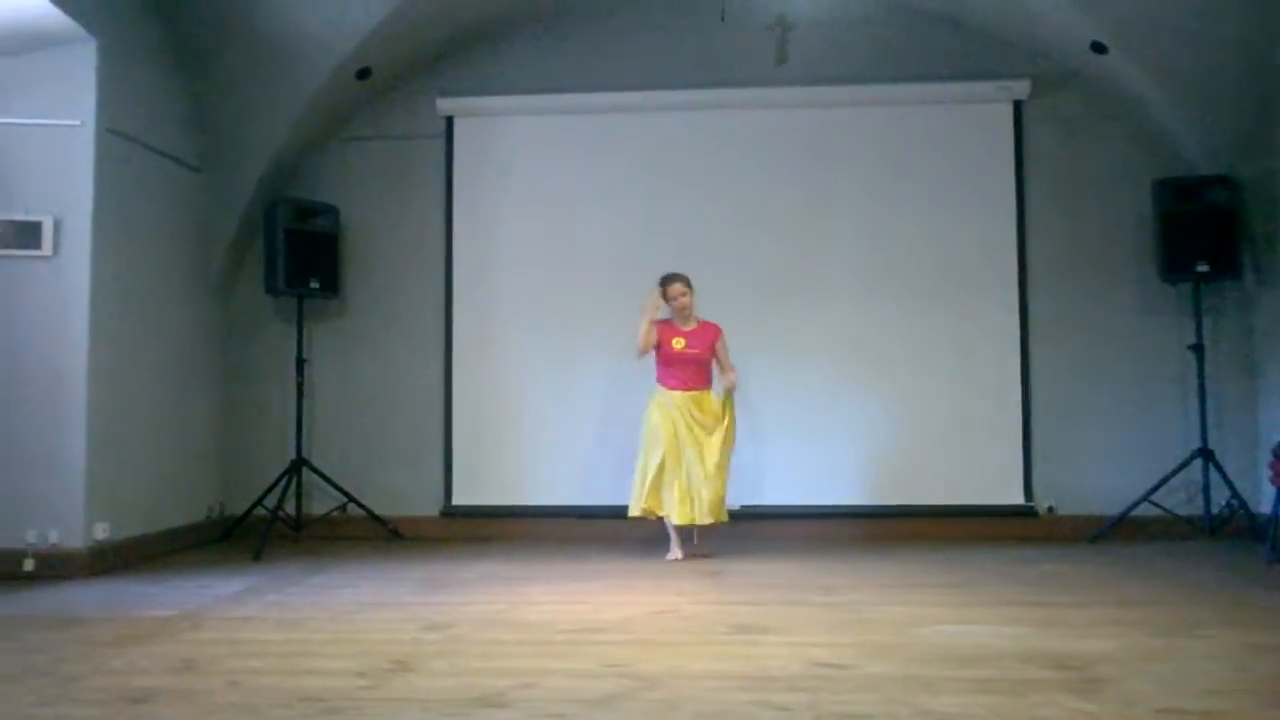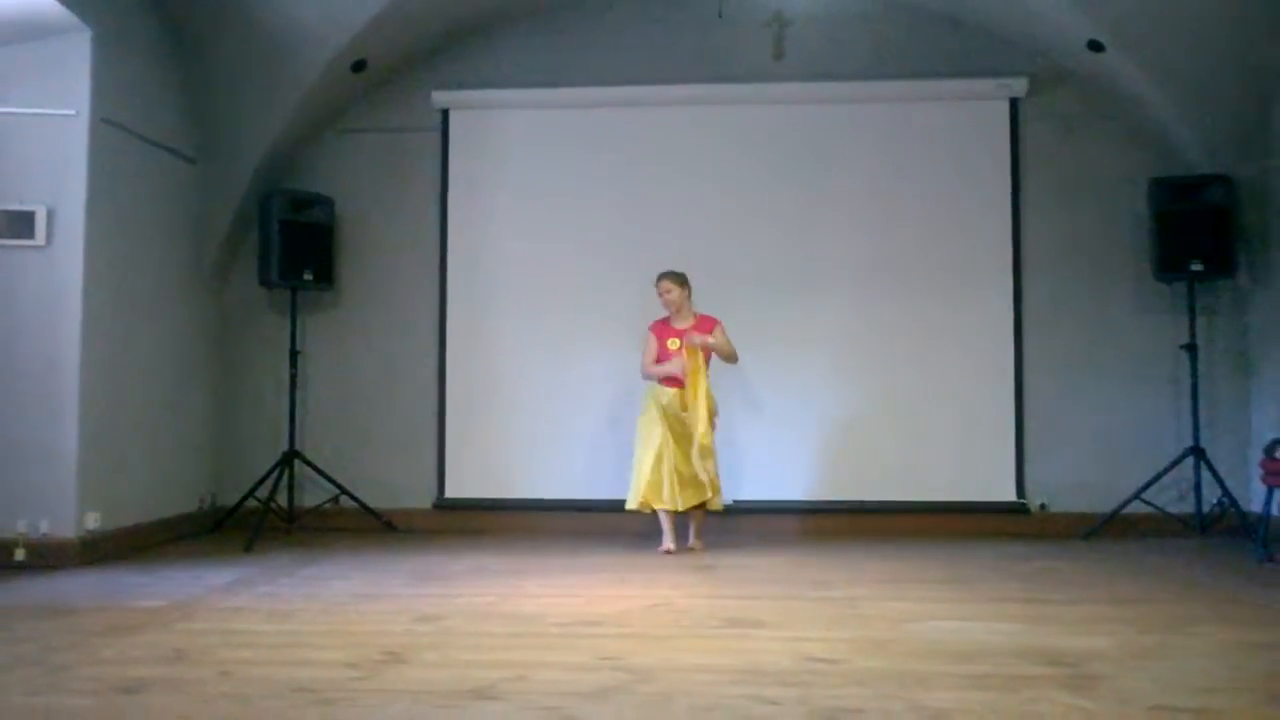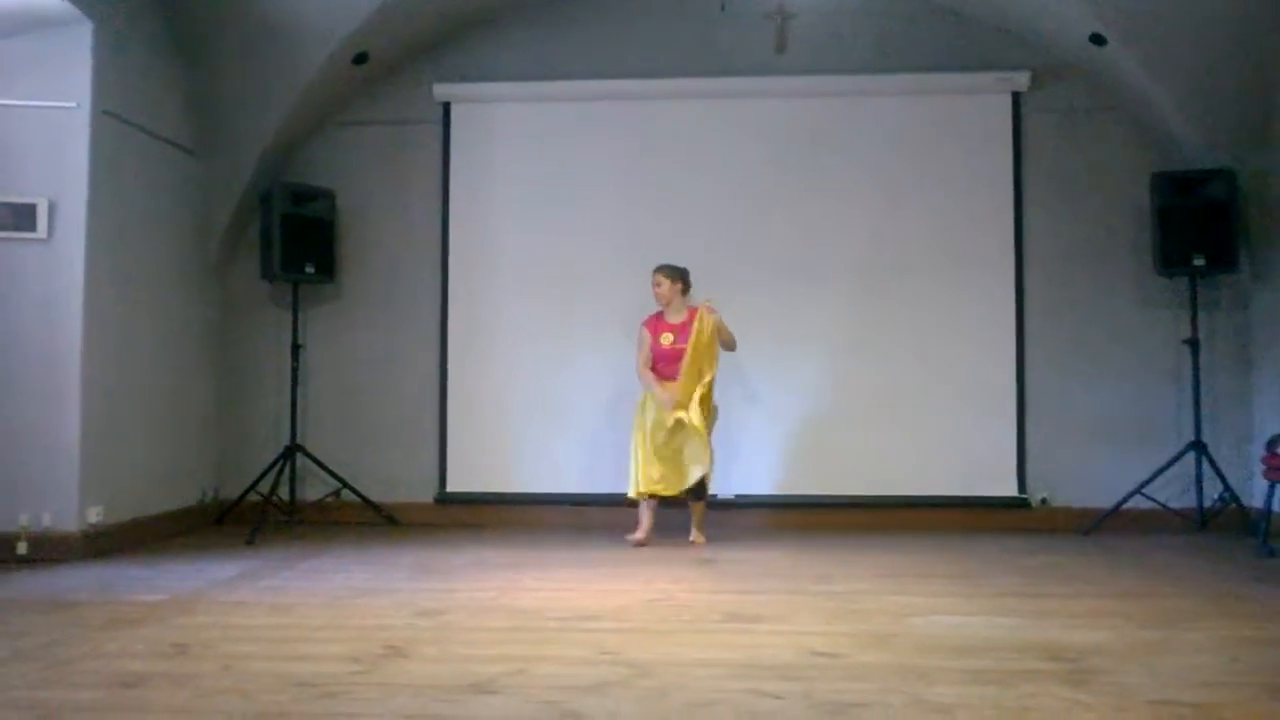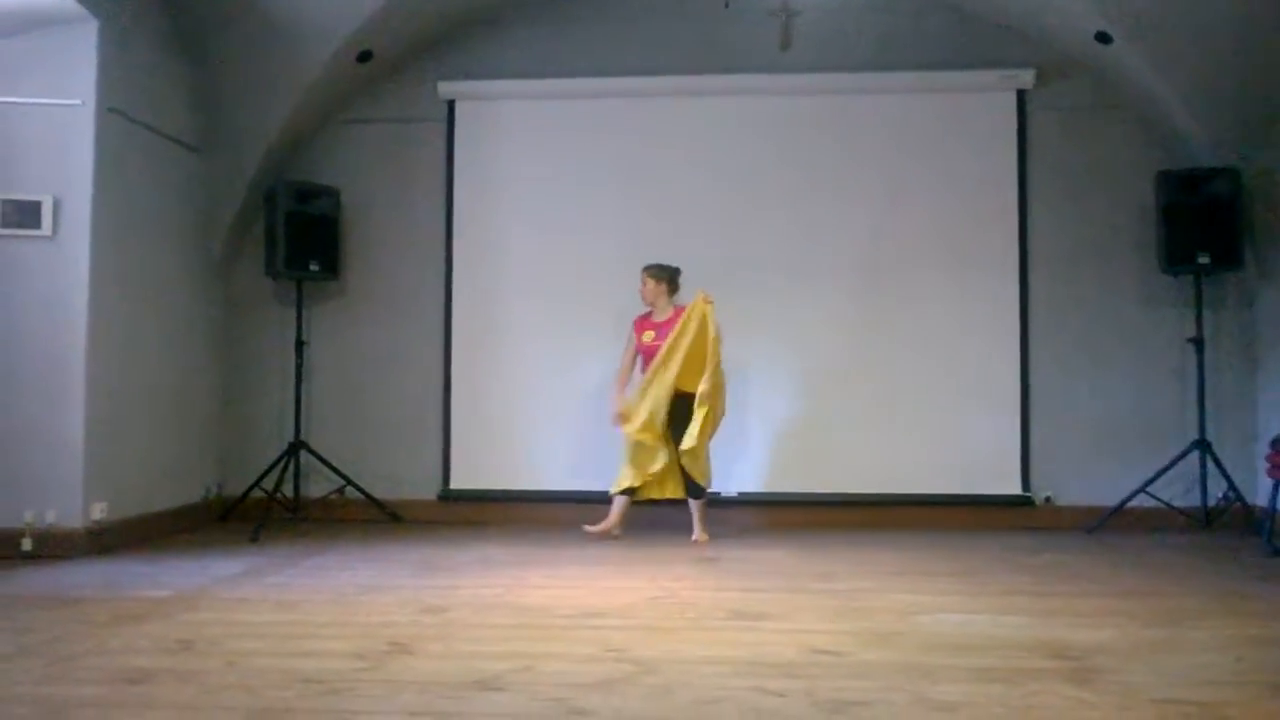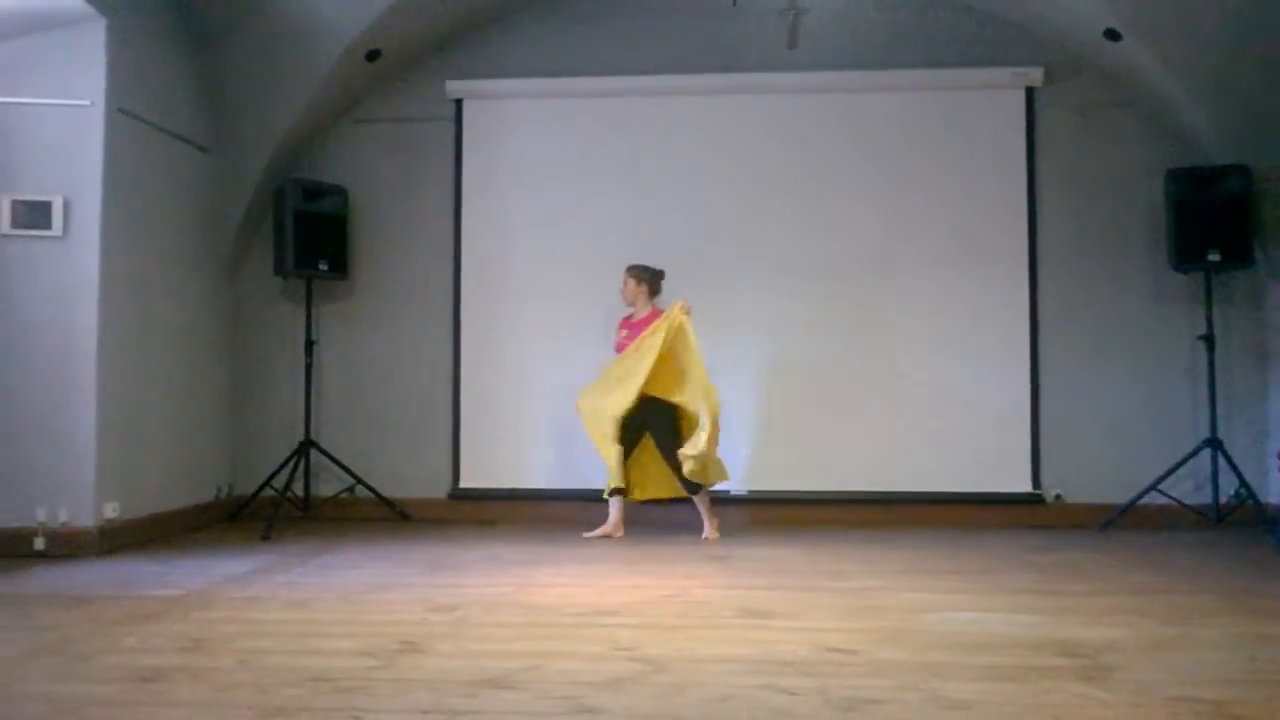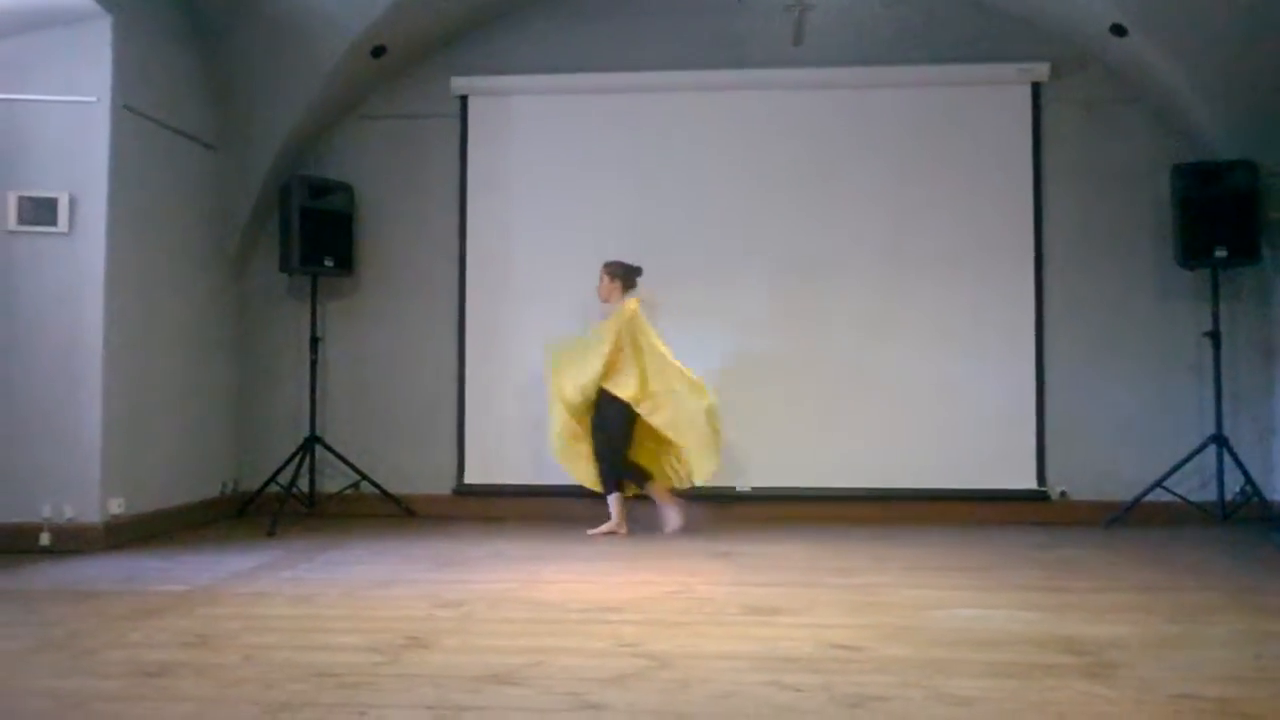
dt=0.2s
person 1, frame 1
left shoulder: (711, 331)
right shoulder: (660, 329)
left elbow: (726, 367)
right elbow: (640, 349)
left wrist: (730, 378)
right wrist: (649, 312)
left hip: (701, 407)
right hip: (667, 407)
left knee: (702, 470)
right knee: (668, 470)
left ankle: (696, 538)
right ankle: (675, 543)
person 1, frame 2
left shoulder: (708, 324)
right shoulder: (656, 329)
left elbow: (733, 357)
right elbow: (646, 370)
left wrist: (710, 344)
right wrist: (666, 368)
left hip: (696, 405)
right hip: (663, 405)
left knee: (697, 466)
right knee: (661, 467)
left ankle: (694, 535)
right ankle: (668, 537)
person 1, frame 3
left shoulder: (702, 317)
right shoulder: (651, 325)
left elbow: (731, 346)
right elbow: (642, 367)
left wrist: (716, 322)
right wrist: (661, 393)
left hip: (694, 399)
right hip: (660, 400)
left knee: (694, 462)
right knee: (652, 459)
left ankle: (696, 528)
right ankle: (644, 527)
person 1, frame 4
left shoulder: (686, 316)
right shoulder: (640, 323)
right elbow: (626, 365)
right wrist: (620, 398)
left hip: (681, 399)
left ankle: (699, 526)
right ankle: (613, 521)
person 1, frame 5
left shoulder: (661, 319)
right shoulder: (624, 324)
left hip: (656, 401)
right hip: (629, 401)
left knee: (675, 460)
left ankle: (709, 521)
right ankle: (614, 523)
person 1, frame 6
left shoulder: (628, 315)
right shoulder: (611, 318)
right elbow: (596, 354)
left wrist: (633, 315)
left hip: (620, 397)
right hip: (605, 396)
left knee: (615, 458)
right knee: (604, 457)
left ankle: (669, 503)
right ankle: (617, 520)
